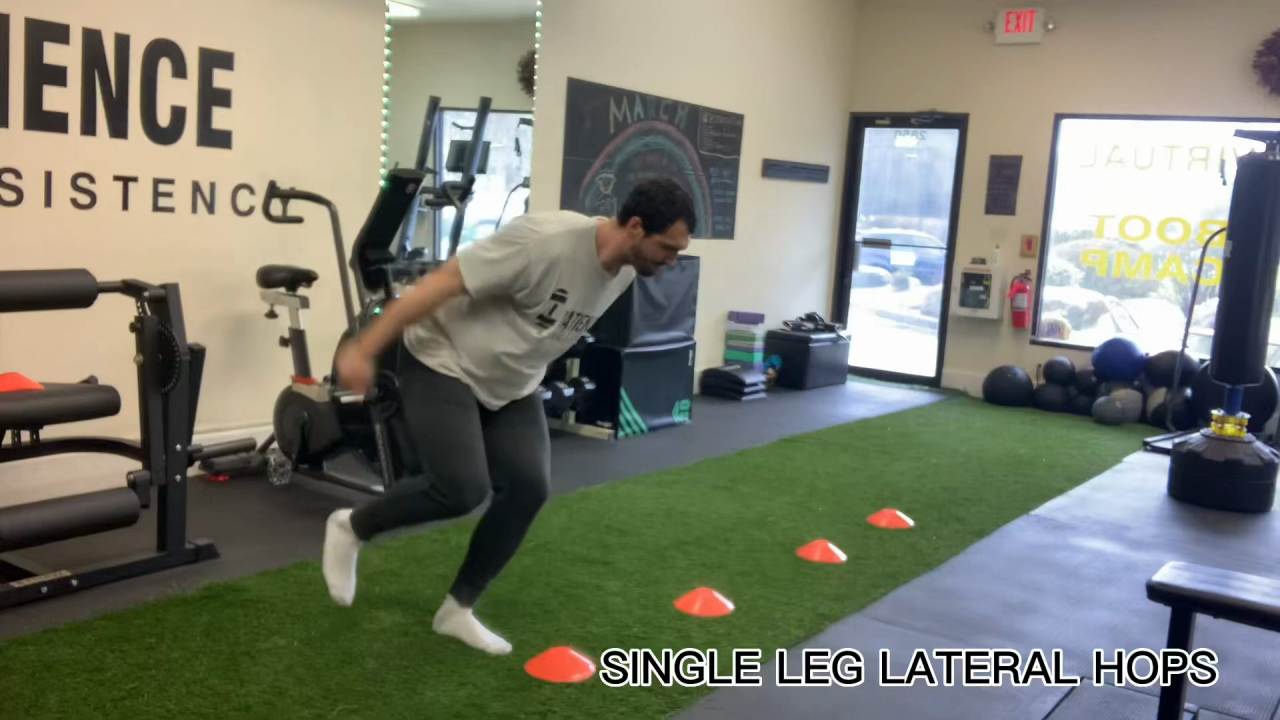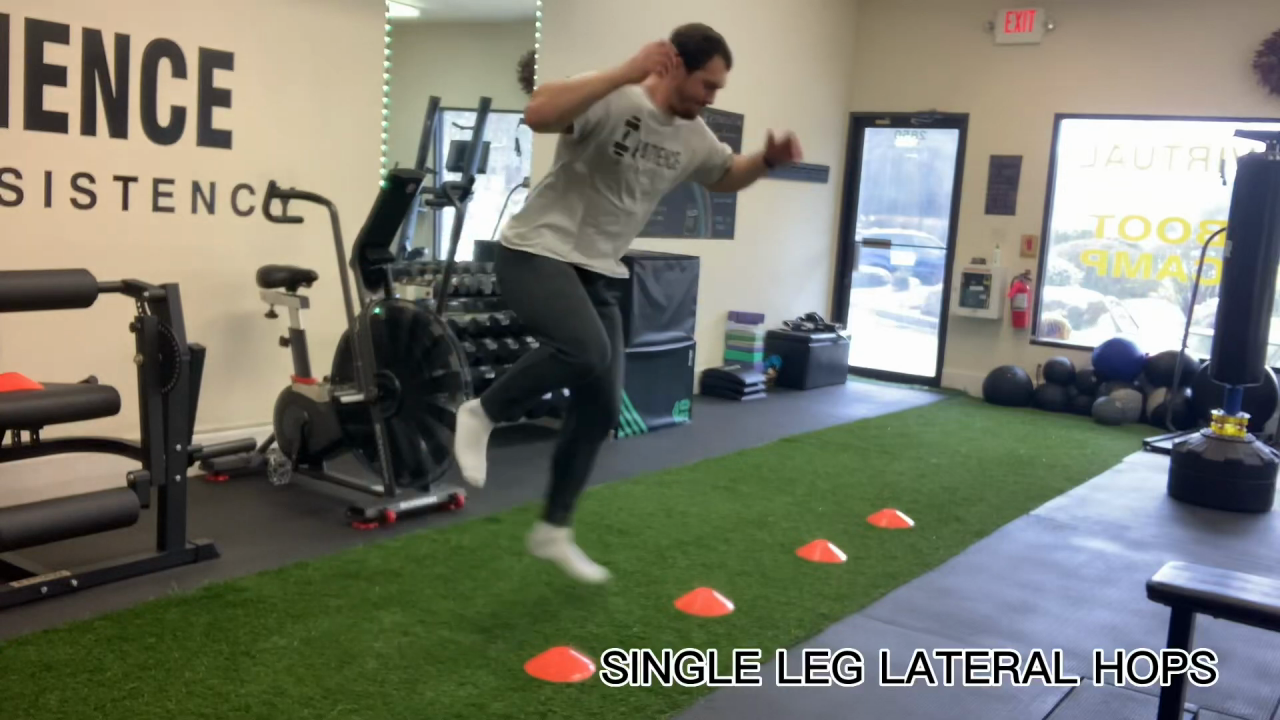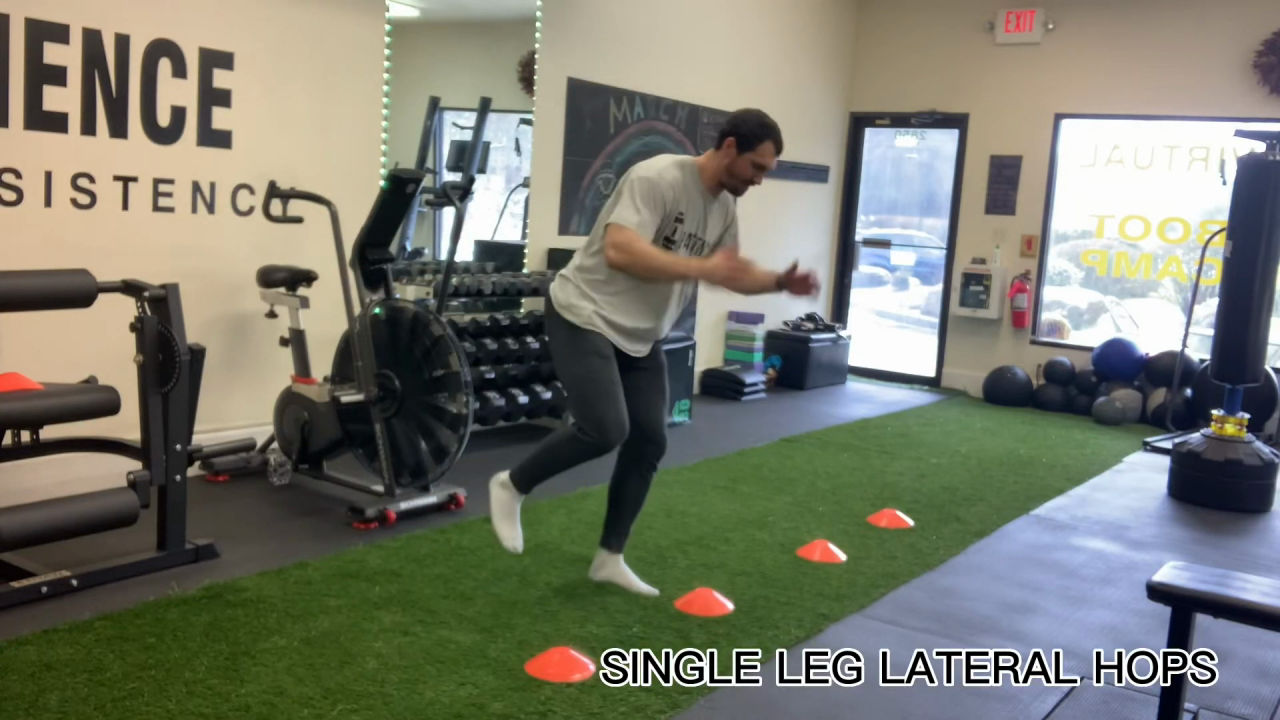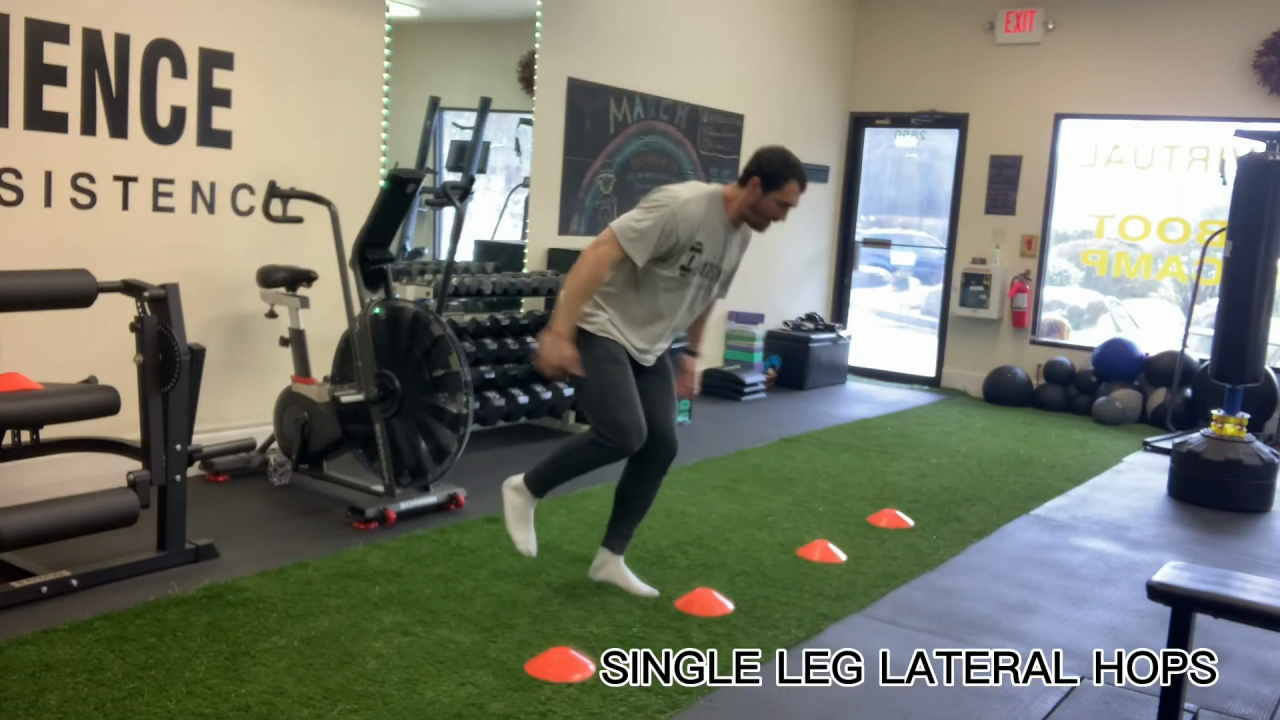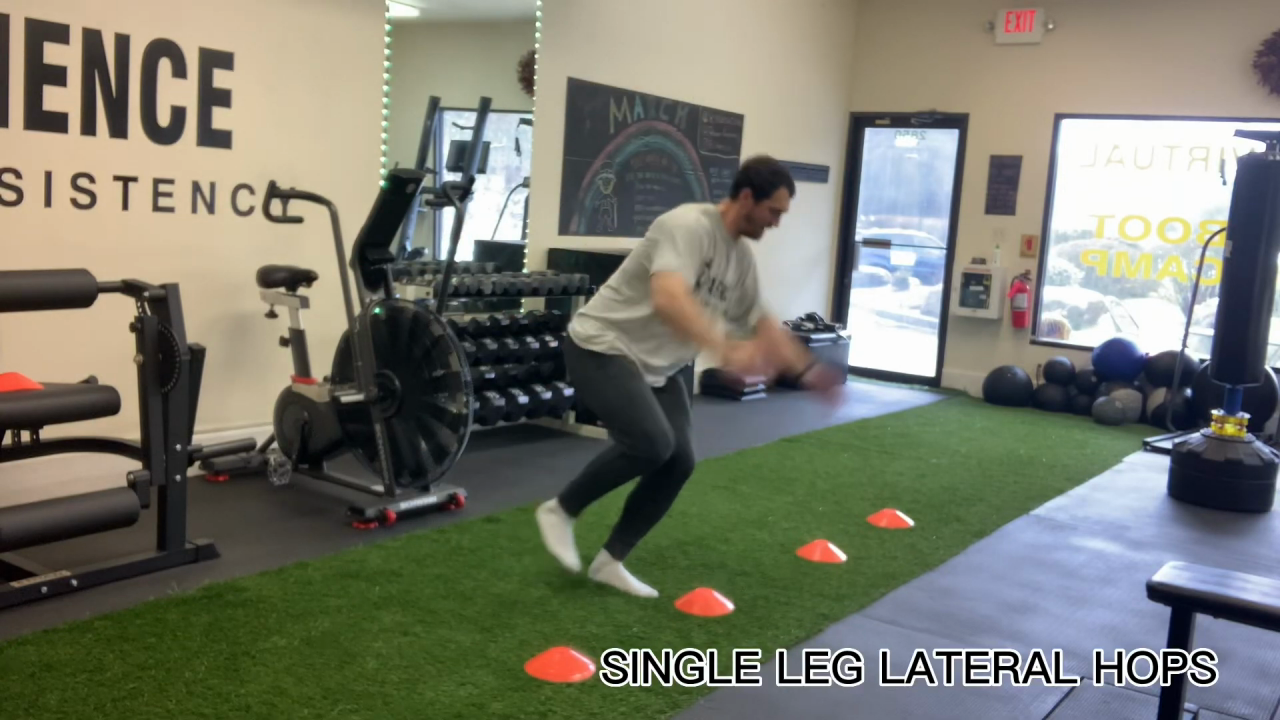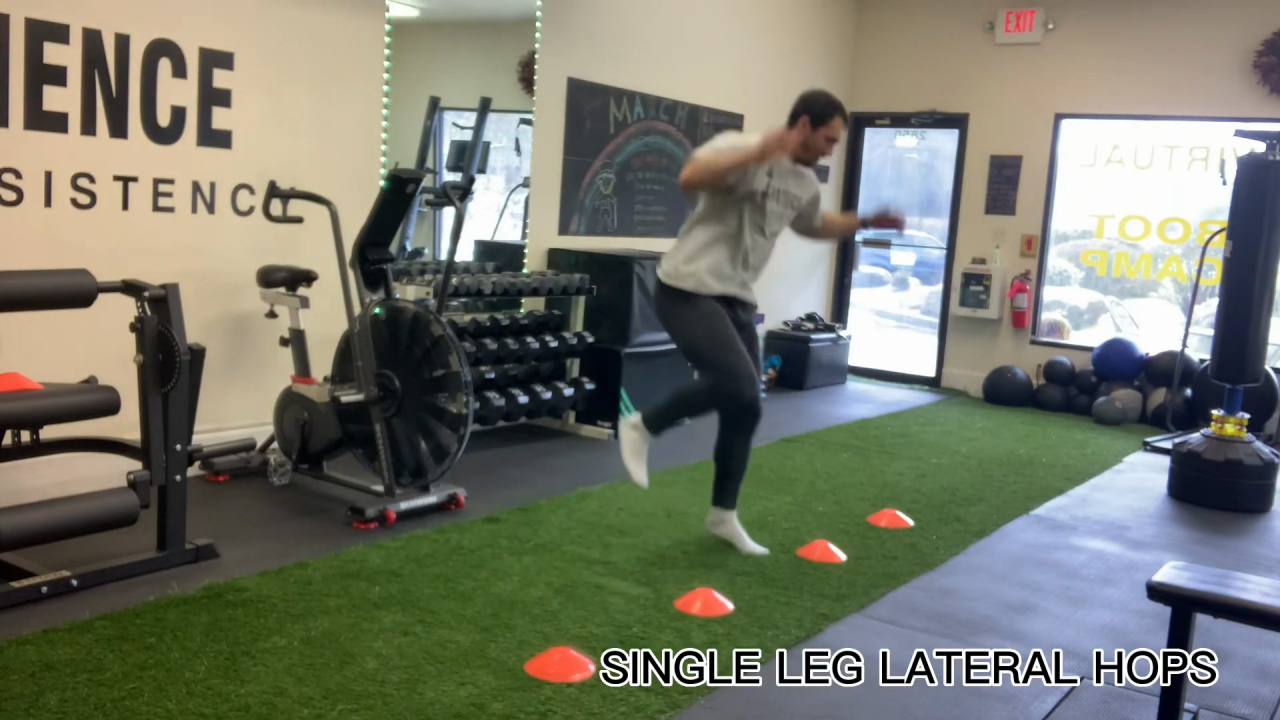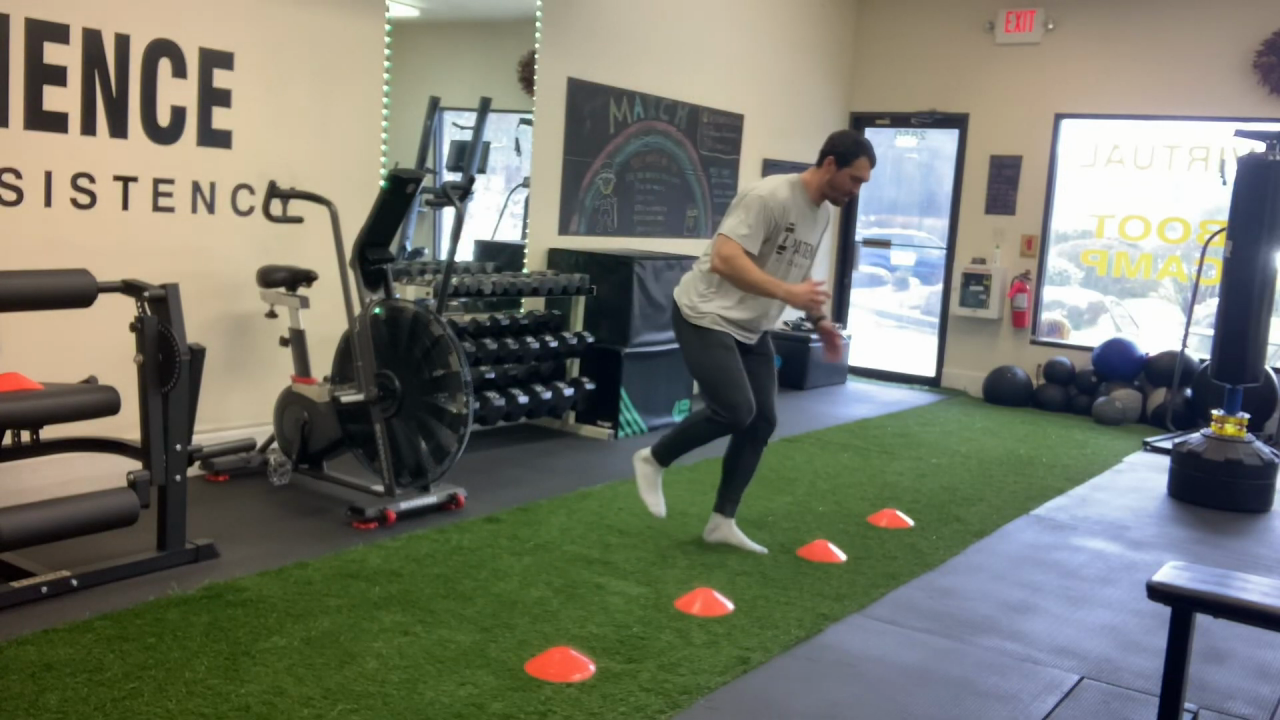
dt=0.5s
person 1, frame 1
left shoulder: (622, 272)
right shoulder: (546, 241)
right elbow: (444, 283)
left wrist: (525, 360)
right wrist: (366, 348)
left hip: (509, 384)
right hip: (442, 363)
left knee: (528, 489)
right knee: (461, 491)
left ankle: (457, 609)
right ankle: (353, 527)
person 1, frame 2
left shoulder: (690, 134)
right shoulder: (610, 95)
left elbow: (729, 174)
right elbow: (539, 111)
left wrist: (769, 160)
right wrist: (626, 72)
left hip: (597, 271)
right hip: (537, 251)
left knee: (600, 409)
right knee: (585, 351)
left ankle: (553, 531)
right ankle: (482, 414)
person 1, frame 3
left shoulder: (725, 207)
right shoulder: (656, 178)
left elbow: (735, 270)
right elbow: (618, 249)
left wrist: (778, 282)
right wrist: (701, 269)
left hip: (639, 333)
right hip: (585, 316)
left knee: (649, 443)
right knee: (605, 430)
left ankle: (610, 558)
right ankle: (512, 485)
person 1, frame 4
left shoulder: (739, 236)
right shoulder: (684, 205)
right elbow: (603, 254)
left wrist: (691, 357)
right wrist: (559, 332)
left hip: (646, 342)
right hip: (597, 326)
left knee: (661, 446)
right knee: (623, 435)
left ankle: (610, 558)
right ankle: (525, 490)
person 1, frame 5
left shoulder: (739, 256)
right shoulder: (687, 226)
left elbow: (759, 322)
right elbow: (668, 295)
left wrist: (805, 368)
right wrist: (725, 350)
left hip: (655, 362)
right hip: (602, 348)
left knee: (678, 463)
right knee: (653, 445)
left ankle: (610, 562)
right ankle: (561, 510)
person 1, frame 6
left shoulder: (801, 179)
right shoulder: (743, 149)
left elbow: (816, 224)
right elbow: (690, 178)
left wrist: (865, 222)
right wrist: (753, 153)
left hip: (733, 298)
right hip: (689, 291)
left knee: (743, 406)
right knee: (736, 385)
left ankle: (723, 515)
right ankle: (644, 427)
person 1, frame 7
left shoulder: (824, 214)
right shoulder: (768, 197)
right elbow: (724, 258)
left wrist: (820, 320)
right wrist: (787, 295)
left hip: (752, 327)
right hip: (707, 316)
left knee: (761, 421)
right knee: (735, 411)
left ankle: (722, 522)
right ankle: (653, 459)
